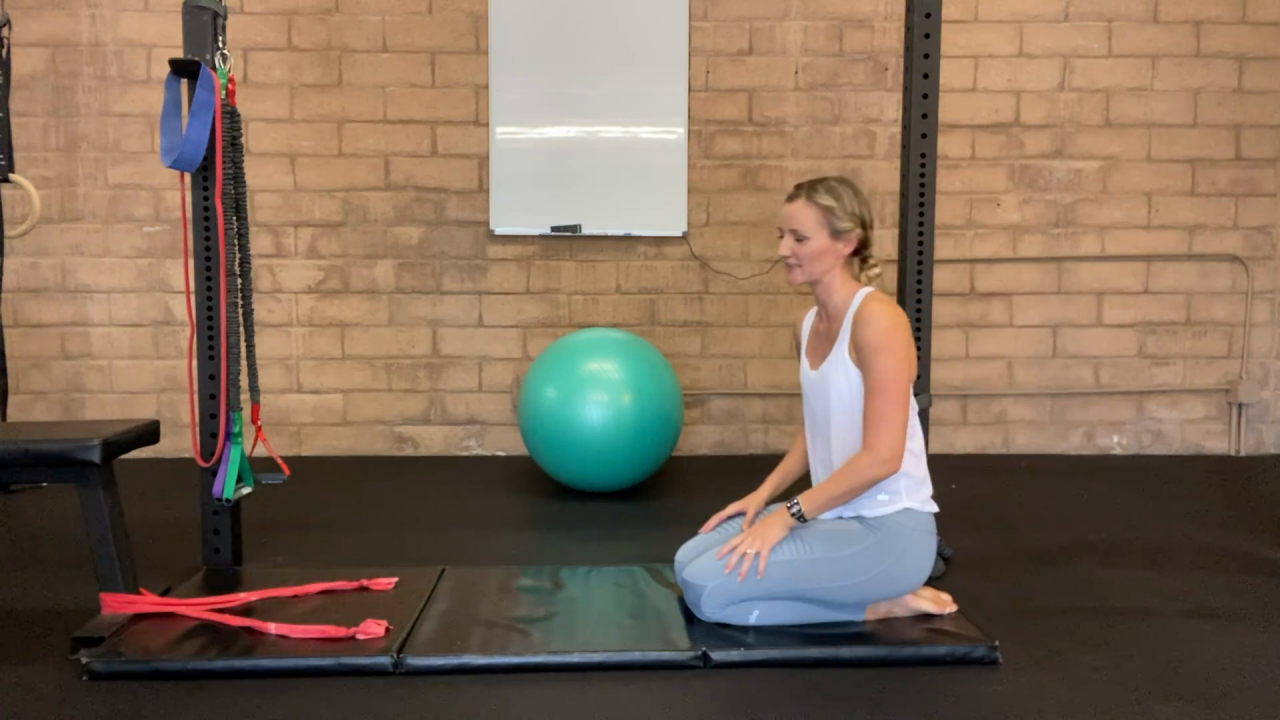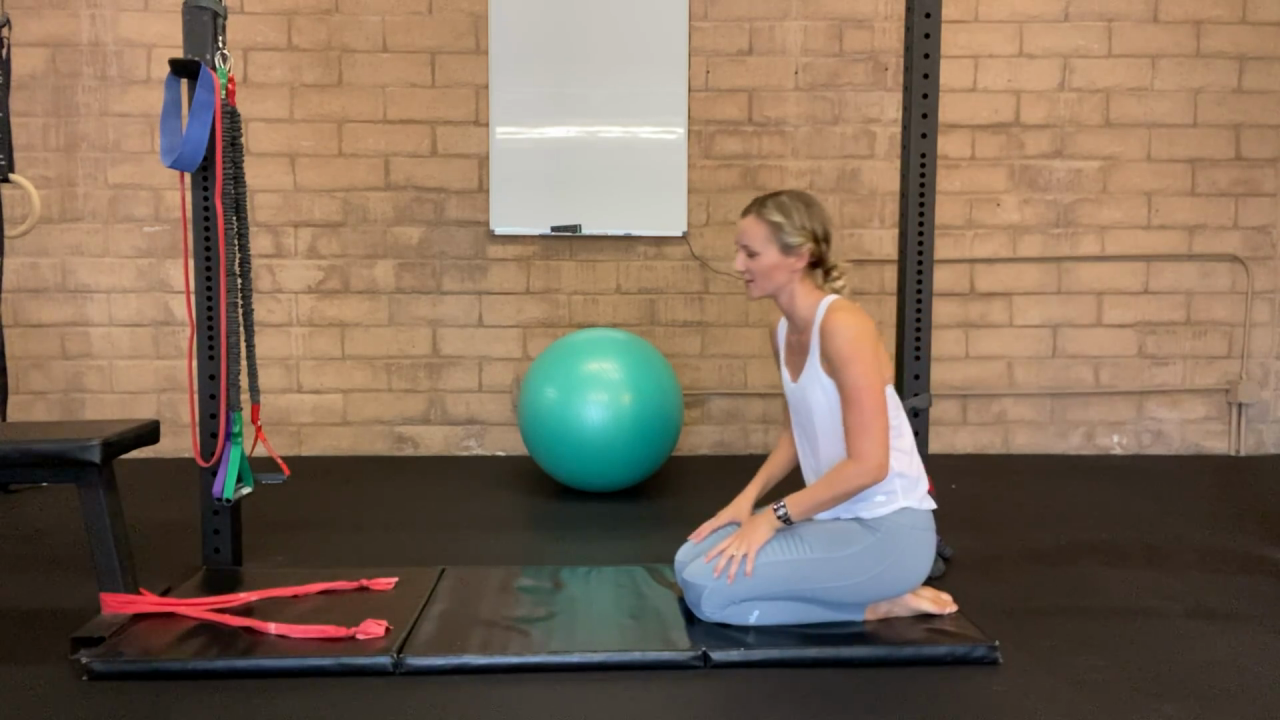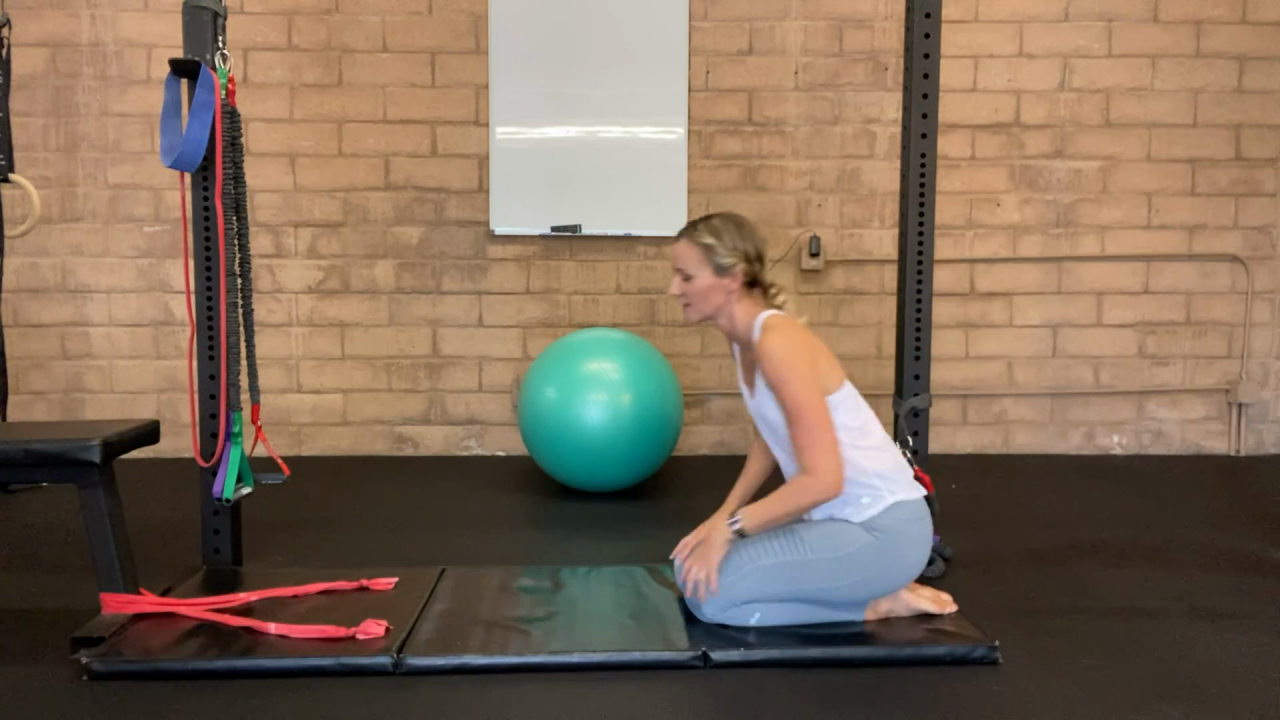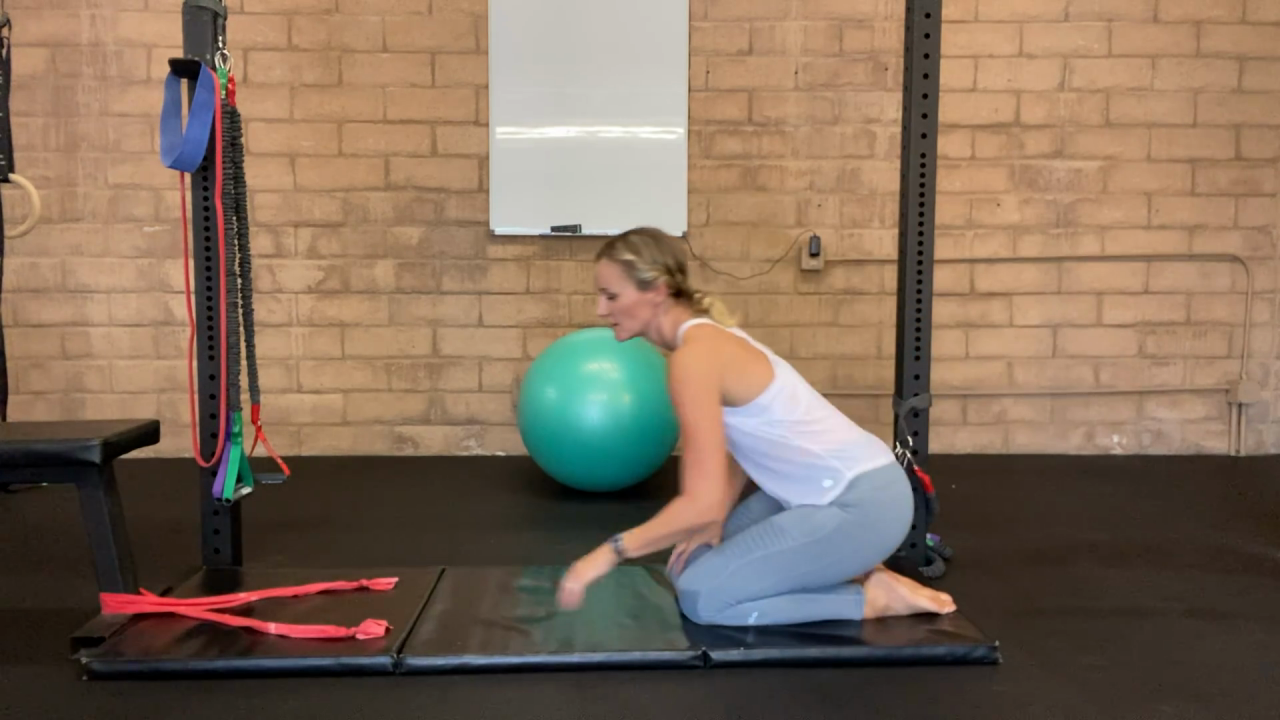
dt=0.2s
person 1, frame 1
left shoulder: (876, 318)
right shoulder: (810, 323)
left elbow: (882, 457)
left wrist: (786, 515)
right wrist: (763, 494)
left hip: (889, 531)
right hip: (838, 516)
left knee: (707, 590)
right knee: (690, 564)
left ankle: (878, 602)
right ankle: (869, 588)
person 1, frame 2
left shoulder: (843, 326)
right shoulder: (786, 328)
left elbow: (868, 465)
left wrist: (774, 517)
right wrist: (746, 500)
left hip: (887, 532)
right hip: (839, 518)
left knee: (708, 590)
right knee: (691, 564)
left ankle: (877, 602)
right ankle: (866, 586)
person 1, frame 3
left shoulder: (777, 343)
right shoulder: (749, 340)
left elbow: (824, 479)
right elbow: (773, 444)
left wrist: (730, 529)
right wrist: (727, 516)
left hip: (886, 527)
right hip: (845, 516)
left knee: (709, 592)
right knee: (691, 573)
left ankle: (879, 603)
right ankle: (866, 585)
person 1, frame 4
left shoulder: (693, 358)
right shoulder: (704, 336)
left elbow: (702, 504)
left wrist: (611, 552)
right wrist: (709, 525)
left hip: (863, 504)
right hip: (827, 491)
left knee: (705, 597)
right knee: (691, 569)
left ankle: (872, 597)
right ankle: (859, 570)
